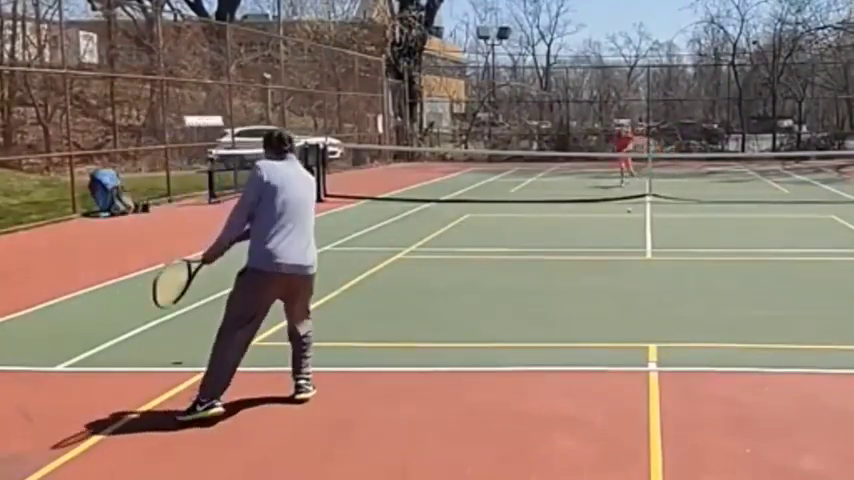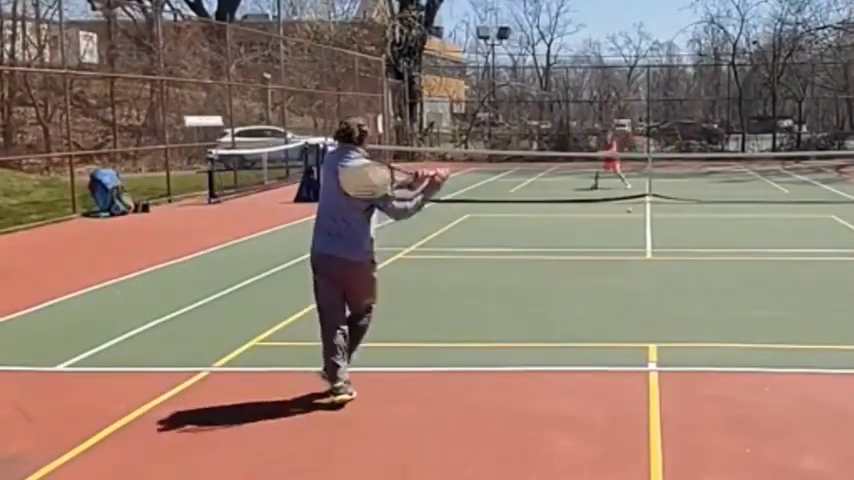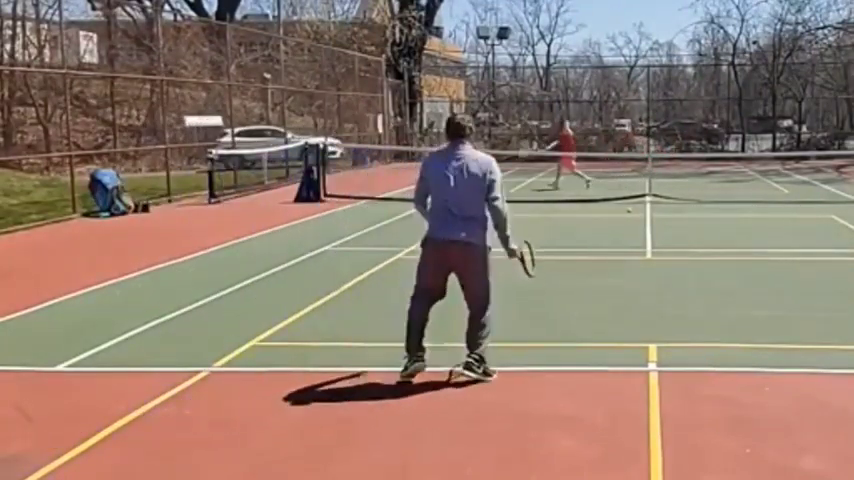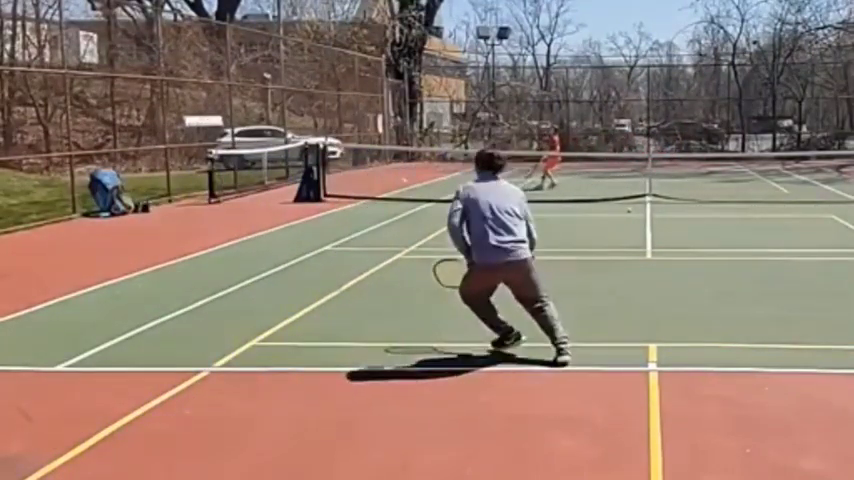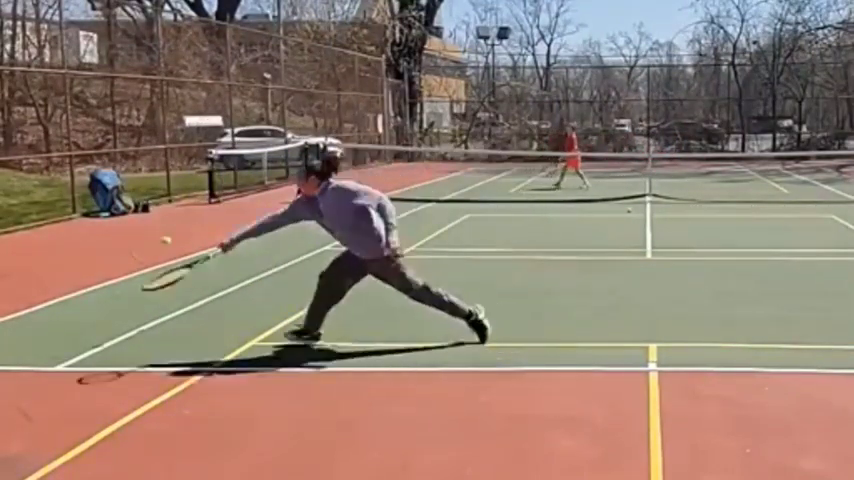
dt=0.5s
person 1, frame 1
left shoulder: (264, 171)
right shoulder: (307, 180)
left elbow: (240, 216)
left wrist: (216, 247)
right wrist: (226, 245)
left hip: (265, 266)
right hip: (303, 267)
left knee: (232, 332)
right knee: (300, 324)
left ankle: (209, 400)
right ankle: (303, 382)
person 1, frame 2
left shoulder: (330, 160)
right elbow: (398, 211)
left wrist: (415, 184)
right wrist: (430, 188)
left hip: (322, 253)
right hip: (355, 256)
left knee: (332, 319)
right knee: (361, 313)
left ankle: (338, 379)
right ankle: (336, 371)
person 1, frame 3
left shoulder: (431, 161)
right shoulder: (486, 163)
left elbow: (419, 202)
right elbow: (497, 207)
right wrist: (508, 244)
left hip: (437, 242)
right hip: (472, 244)
left knee: (422, 300)
right knee: (480, 305)
left ankle: (414, 358)
right ankle: (475, 360)
person 1, frame 4
left shoulder: (466, 191)
right shoulder: (515, 192)
left elbow: (454, 226)
right elbow: (532, 236)
left wrist: (470, 256)
left hip: (486, 262)
right hip: (520, 259)
left knee: (470, 295)
right knee: (539, 303)
left ankle: (508, 334)
right ankle: (561, 347)
person 1, frame 5
left shoulder: (339, 190)
right shoulder: (305, 204)
left elbow: (379, 200)
right elbow: (276, 220)
left wrist: (391, 234)
right wrist: (237, 238)
left hip: (382, 252)
right hip: (359, 253)
left knee: (418, 291)
right knee: (327, 281)
left ankle: (470, 315)
right ankle: (310, 329)
